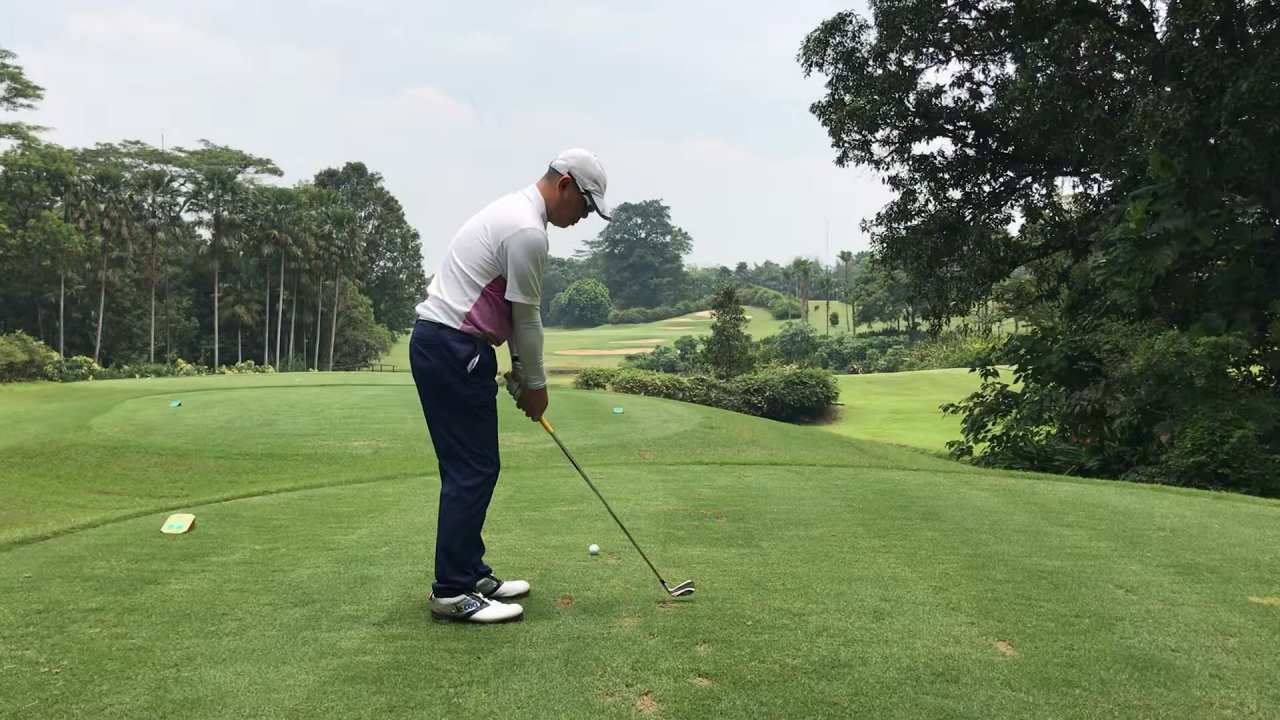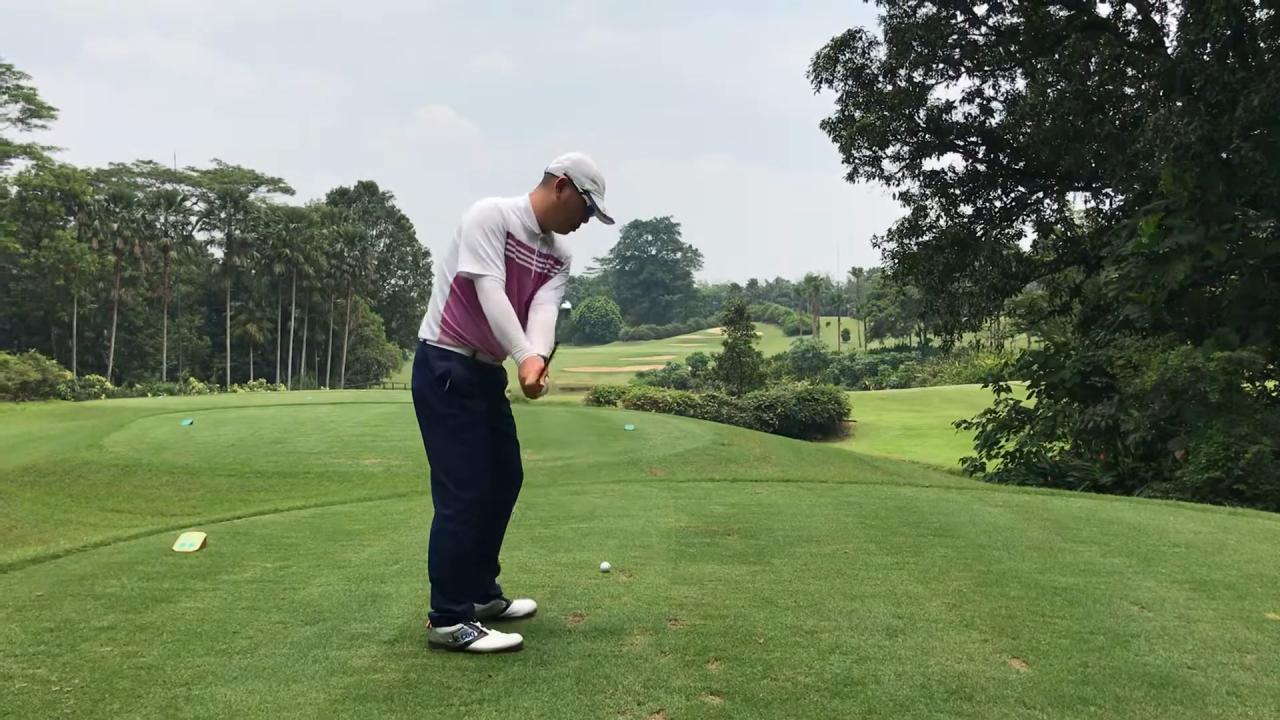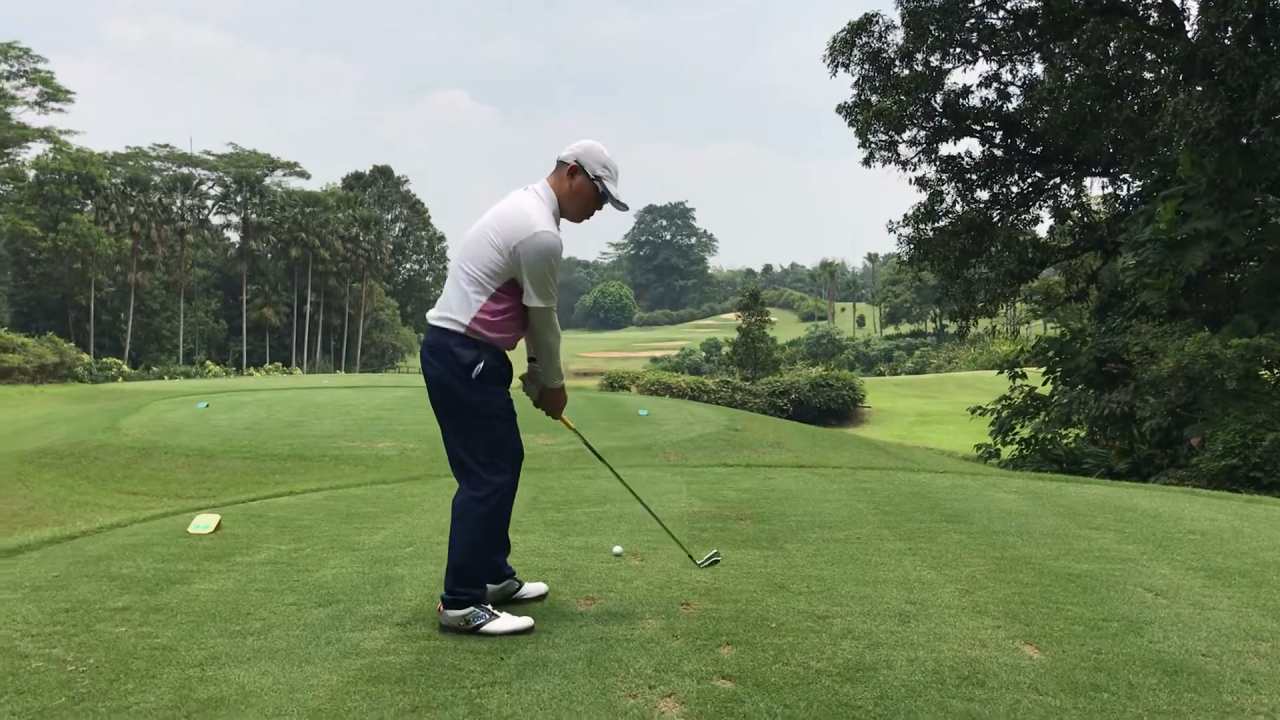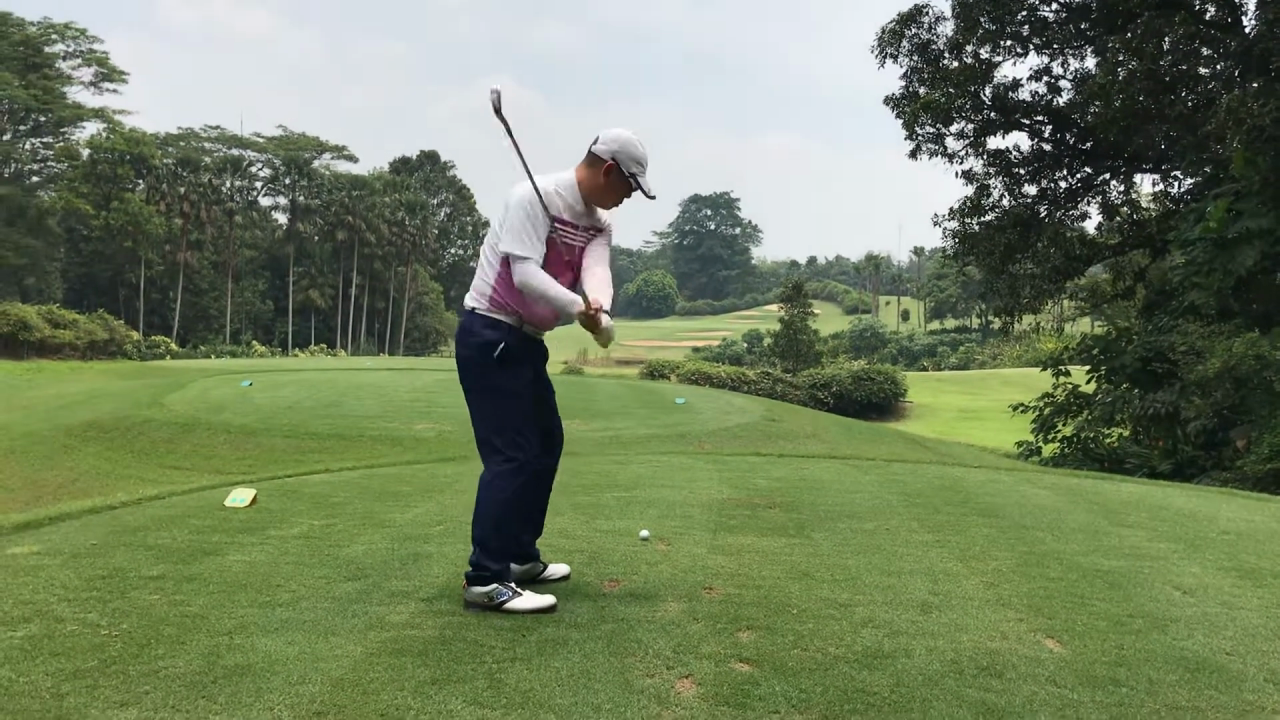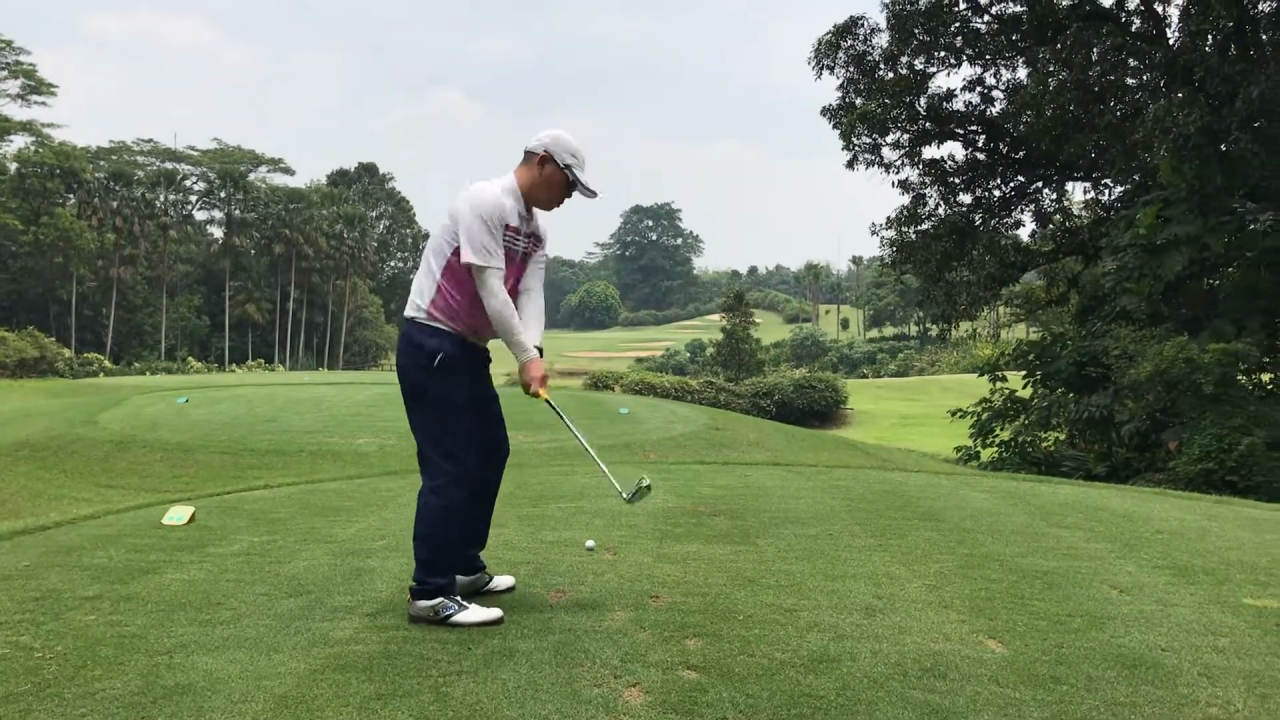
dt=1s
person 1, frame 1
left shoulder: (515, 210)
right shoulder: (527, 231)
left elbow: (515, 310)
right elbow: (526, 316)
left wrist: (520, 369)
right wrist: (535, 383)
left hip: (442, 343)
right hip: (453, 348)
left knee: (466, 466)
right knee: (474, 469)
left ankle: (470, 573)
right ankle: (453, 591)
person 1, frame 2
left shoulder: (558, 256)
right shoulder: (490, 215)
left elbow: (543, 313)
right elbow: (490, 294)
left wrist: (538, 360)
right wrist: (523, 356)
left hip: (487, 371)
right hip: (446, 368)
left knee: (503, 480)
right knee: (461, 493)
left ankle: (479, 594)
right ankle: (449, 620)
person 1, frame 3
left shoulder: (536, 214)
right shoulder: (537, 229)
left elbow: (539, 310)
right elbow: (540, 319)
left wrist: (541, 373)
right wrist: (553, 381)
left hip: (473, 354)
right hip: (461, 355)
left knee: (504, 462)
right knee: (485, 475)
left ankle: (492, 575)
right ankle: (461, 602)
person 1, frame 4
left shoulder: (598, 225)
right shoulder: (535, 197)
left elbow: (596, 273)
right elbow: (525, 275)
left wrist: (598, 306)
right wrist: (578, 306)
left hip: (517, 339)
right hip: (492, 338)
left knee: (544, 446)
right knee: (510, 454)
left ankle: (518, 557)
right ankle: (485, 580)
person 1, frame 5
left shoulder: (535, 233)
right shoulder: (482, 200)
left elbow: (530, 293)
right elbow: (489, 288)
left wrist: (535, 351)
right wrist: (524, 355)
left hip: (466, 350)
right hip: (432, 346)
left knee: (489, 455)
right knee: (449, 467)
left ankle: (463, 569)
right ankle: (430, 593)
